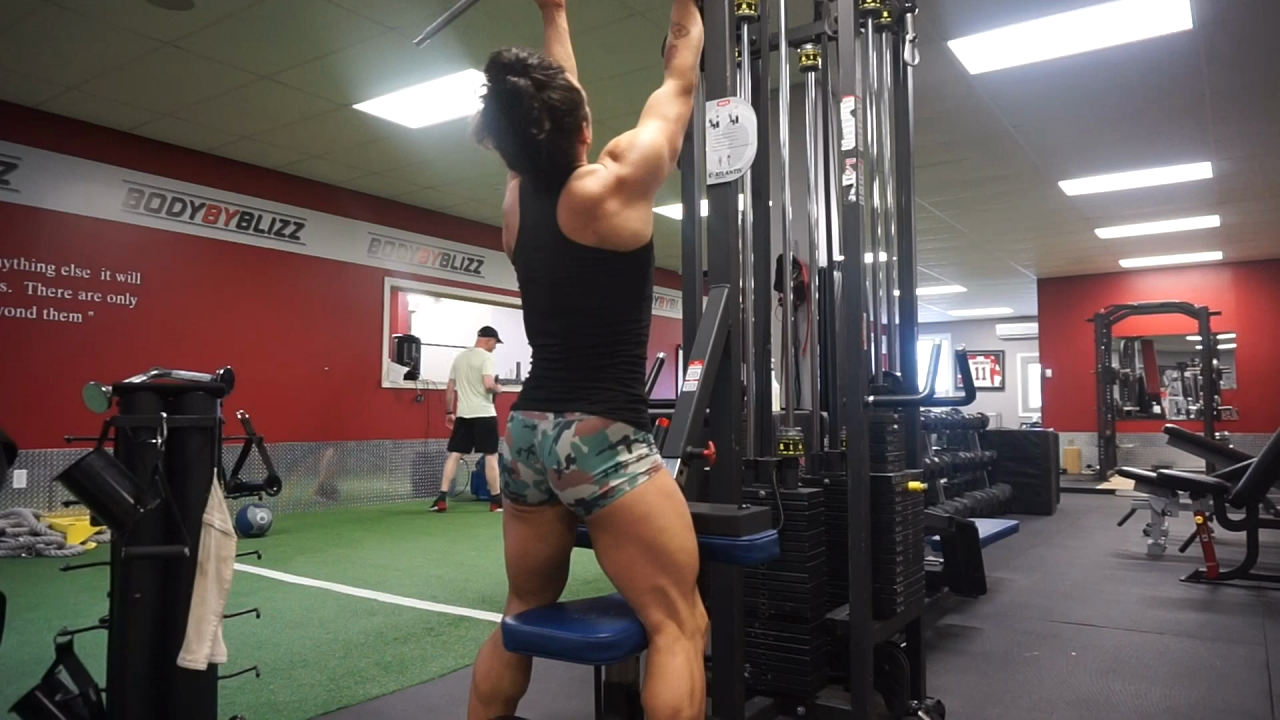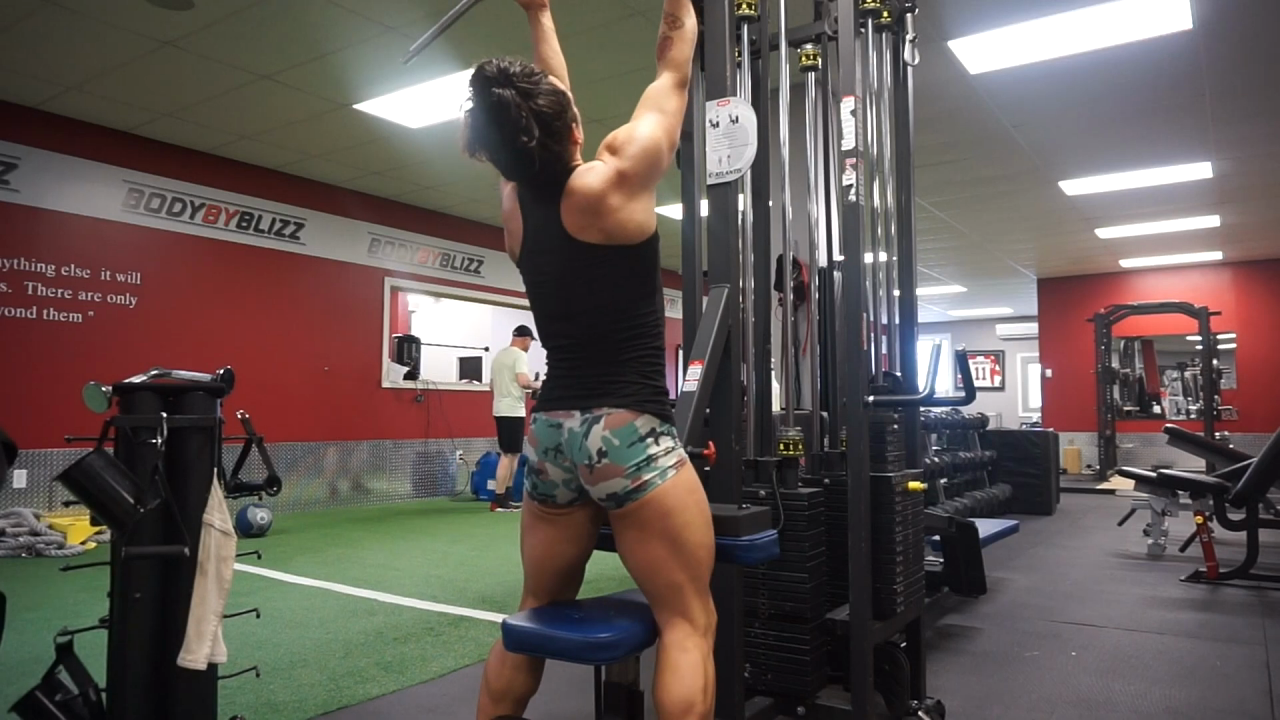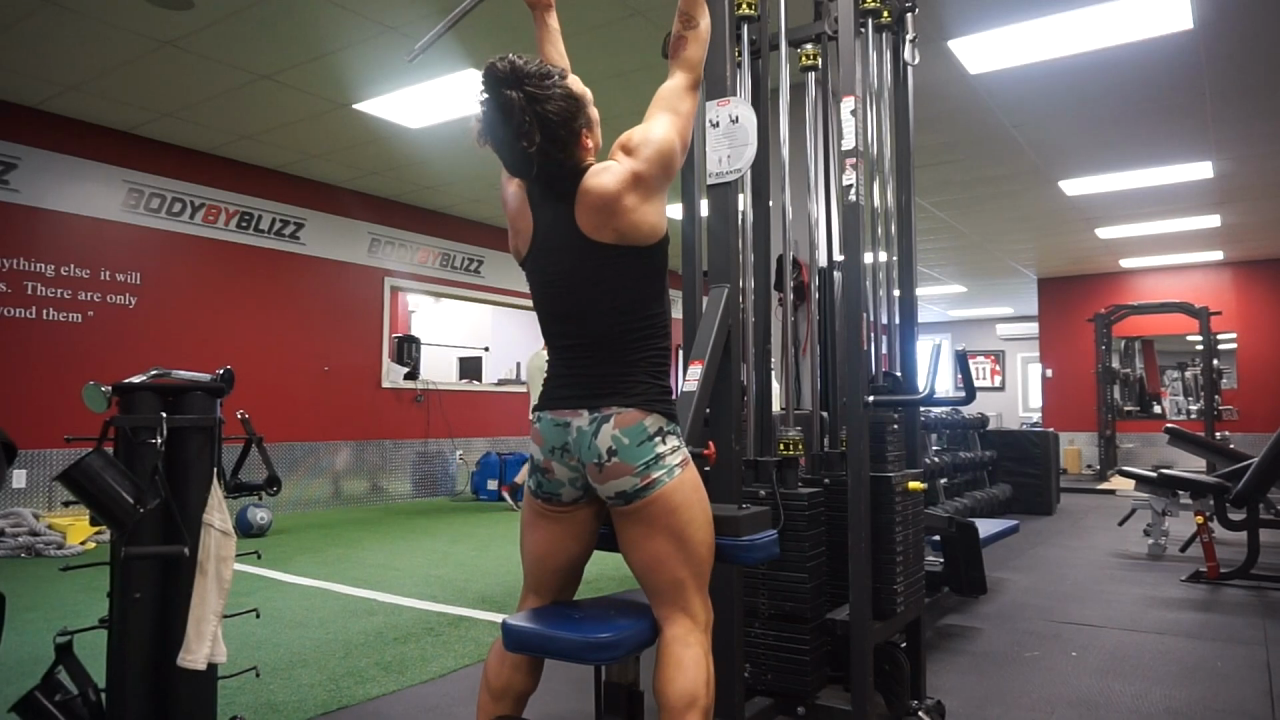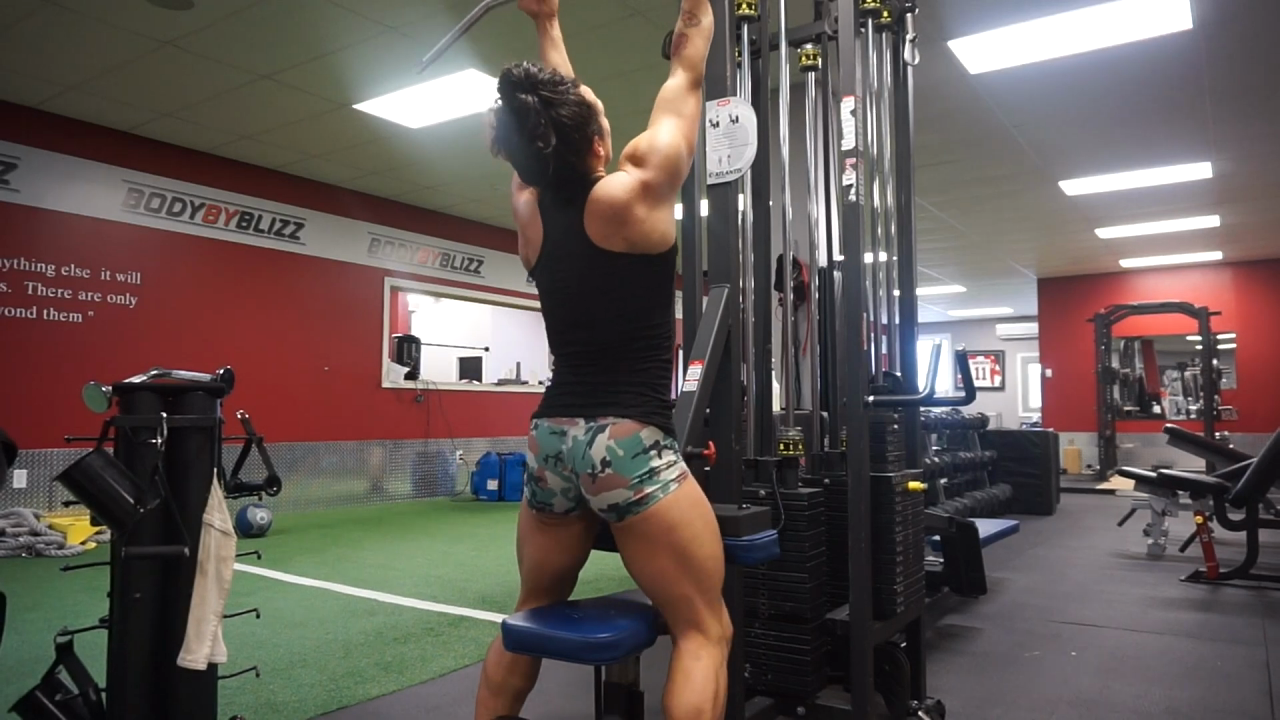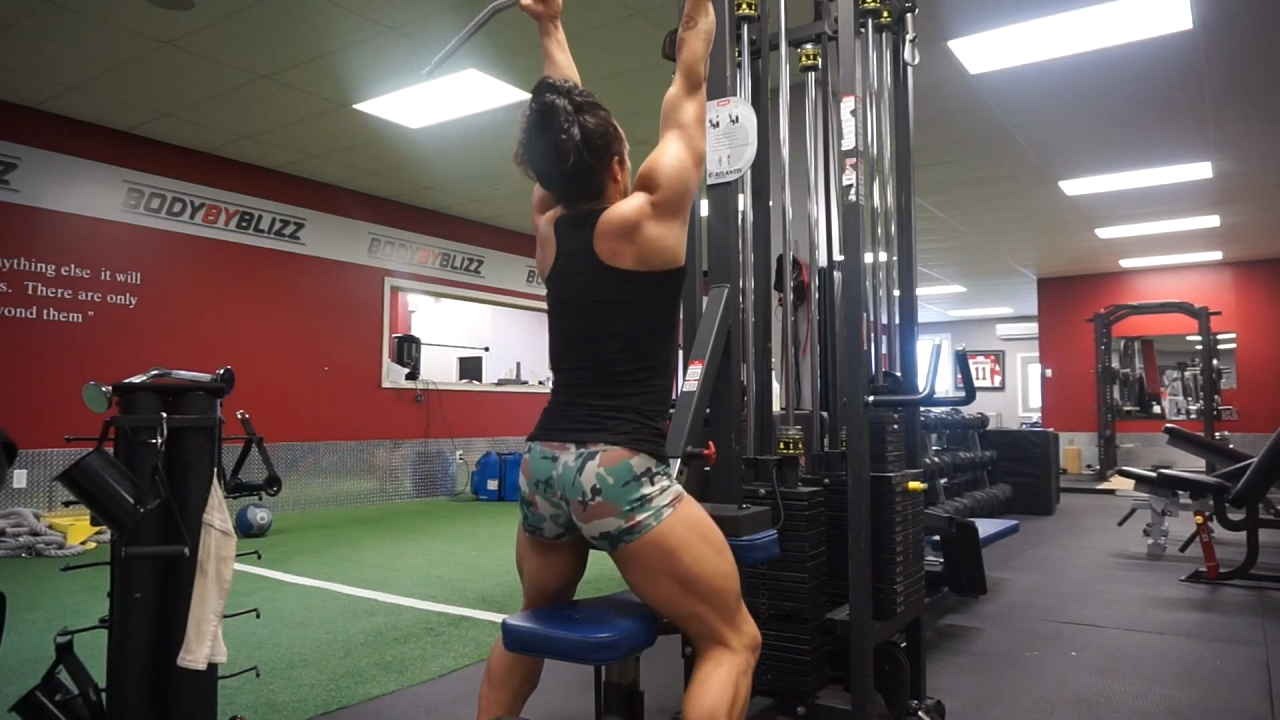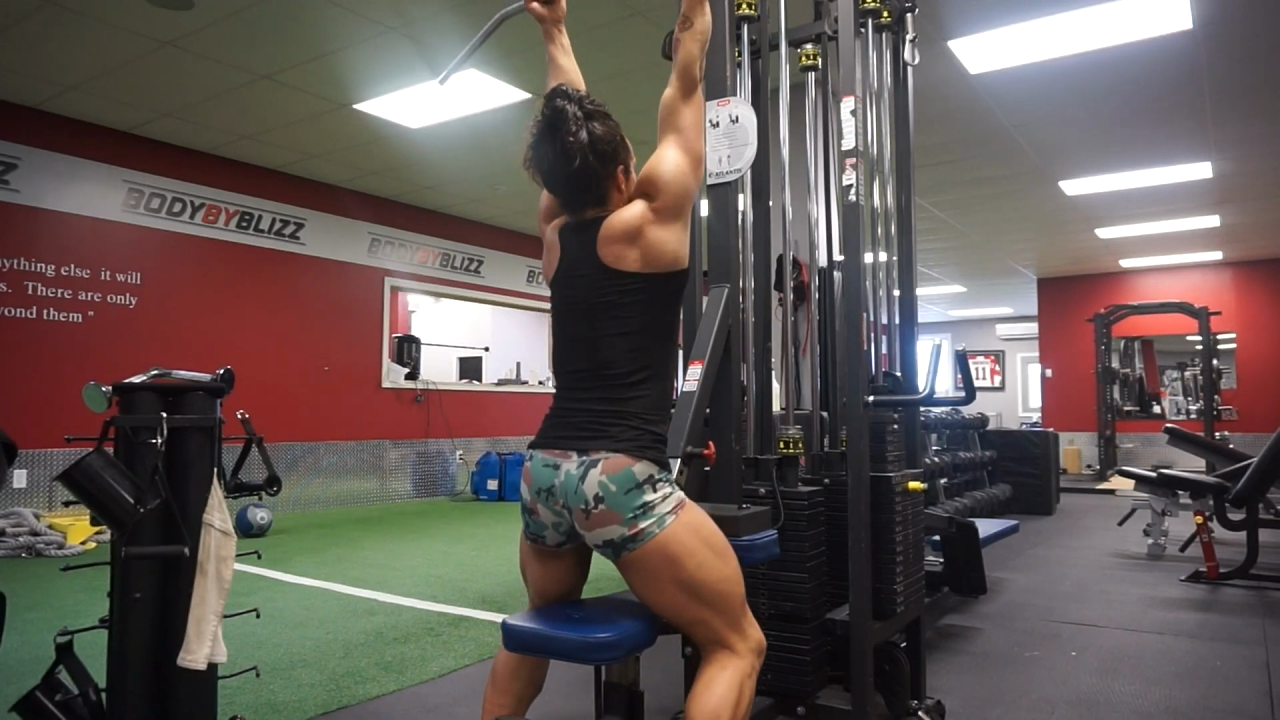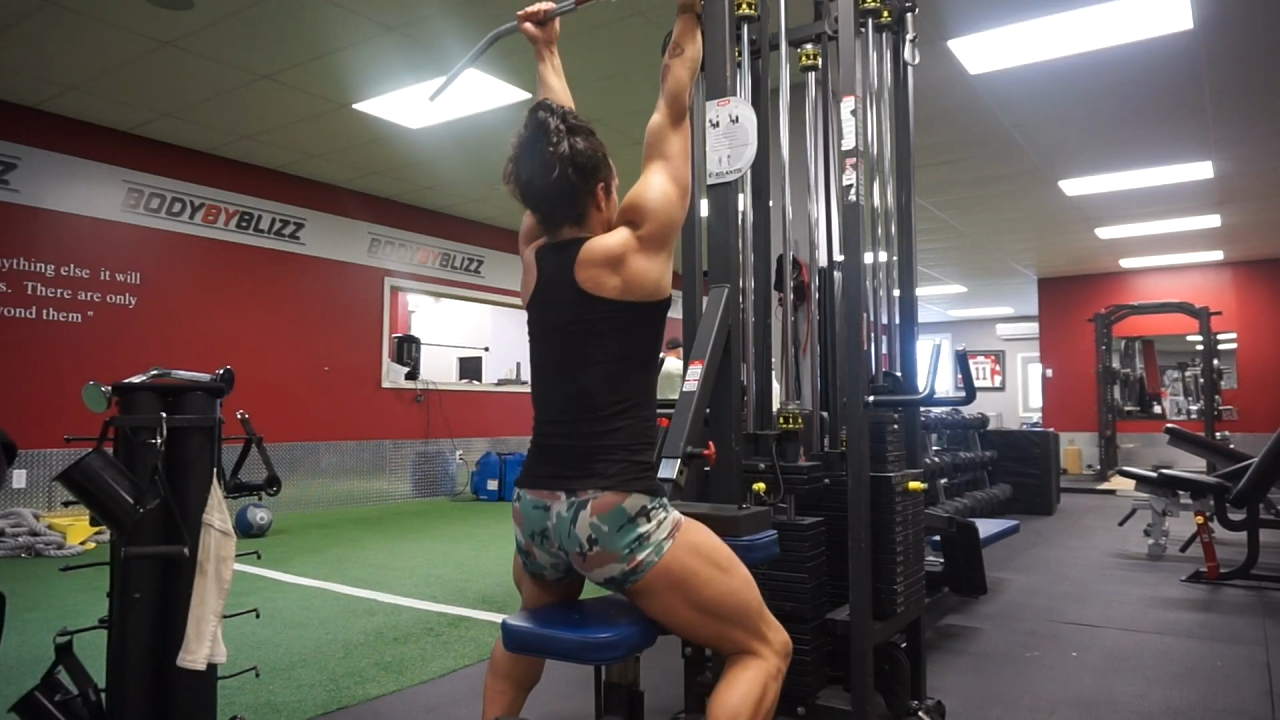
dt=0.4s
person 1, frame 1
left shoulder: (517, 199)
right shoulder: (611, 185)
left elbow: (553, 98)
right elbow: (679, 82)
left hip: (530, 431)
right hip: (604, 438)
left knee: (522, 617)
right knee: (678, 629)
person 1, frame 2
left shoulder: (514, 201)
right shoulder: (610, 182)
left elbow: (547, 98)
right elbow: (673, 73)
left hip: (552, 432)
right hip: (630, 432)
left knee: (536, 617)
right knee: (689, 625)
person 1, frame 3
left shoulder: (519, 200)
right shoulder: (623, 182)
left elbow: (550, 102)
right elbow: (685, 70)
left hip: (555, 432)
right hip: (633, 430)
left knee: (533, 616)
right knee: (686, 622)
person 1, frame 4
left shoulder: (530, 209)
right shoulder: (631, 195)
left elbow: (552, 110)
right elbow: (688, 76)
left hip: (552, 440)
right hip: (628, 444)
left knee: (533, 615)
right knee: (705, 632)
person 1, frame 5
left shoulder: (549, 226)
right shoulder: (646, 216)
left elbow: (562, 130)
right elbow: (690, 82)
left hip: (543, 464)
right hip: (620, 471)
left knee: (533, 621)
right knee: (732, 642)
person 1, frame 6
left shoulder: (555, 233)
right shoulder: (647, 223)
left elbow: (570, 124)
right elbow: (684, 88)
left hip: (545, 471)
right hip: (620, 477)
right knee: (738, 646)
person 1, frame 7
left shoulder: (532, 254)
right shoulder: (629, 250)
left elbow: (554, 149)
right elbow: (671, 118)
left hip: (537, 508)
right hip: (614, 513)
right knee: (765, 649)
